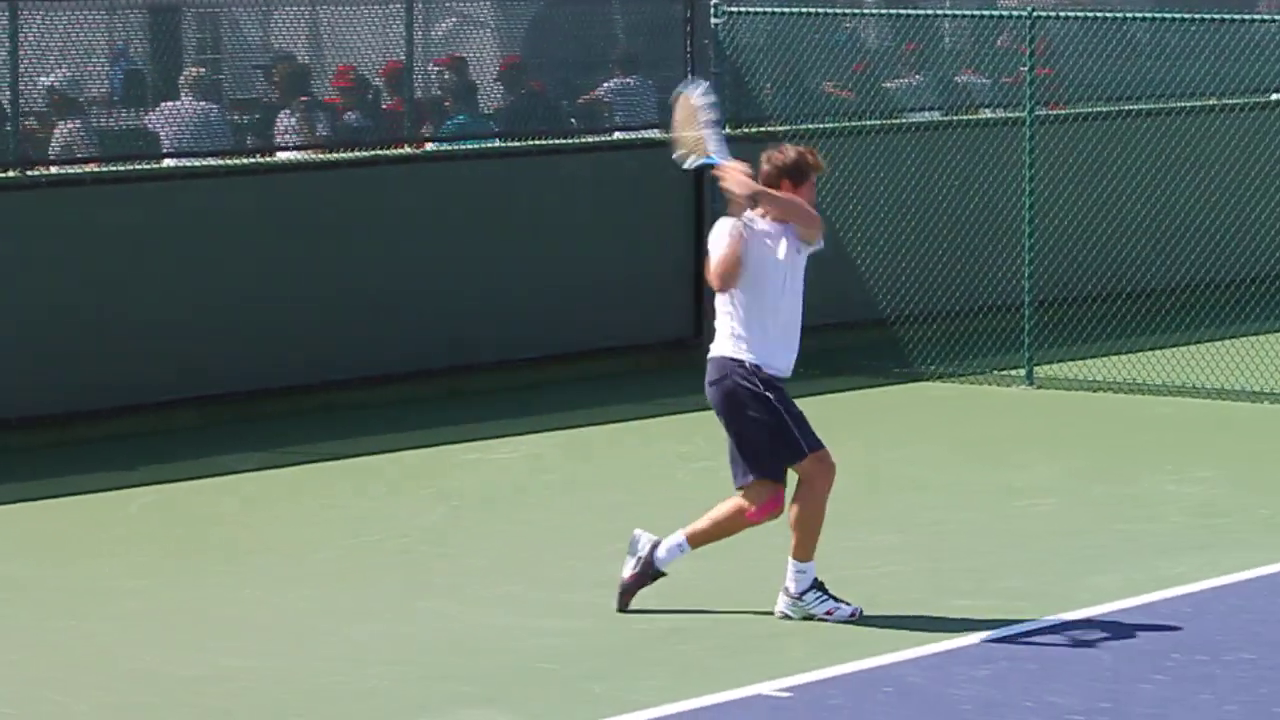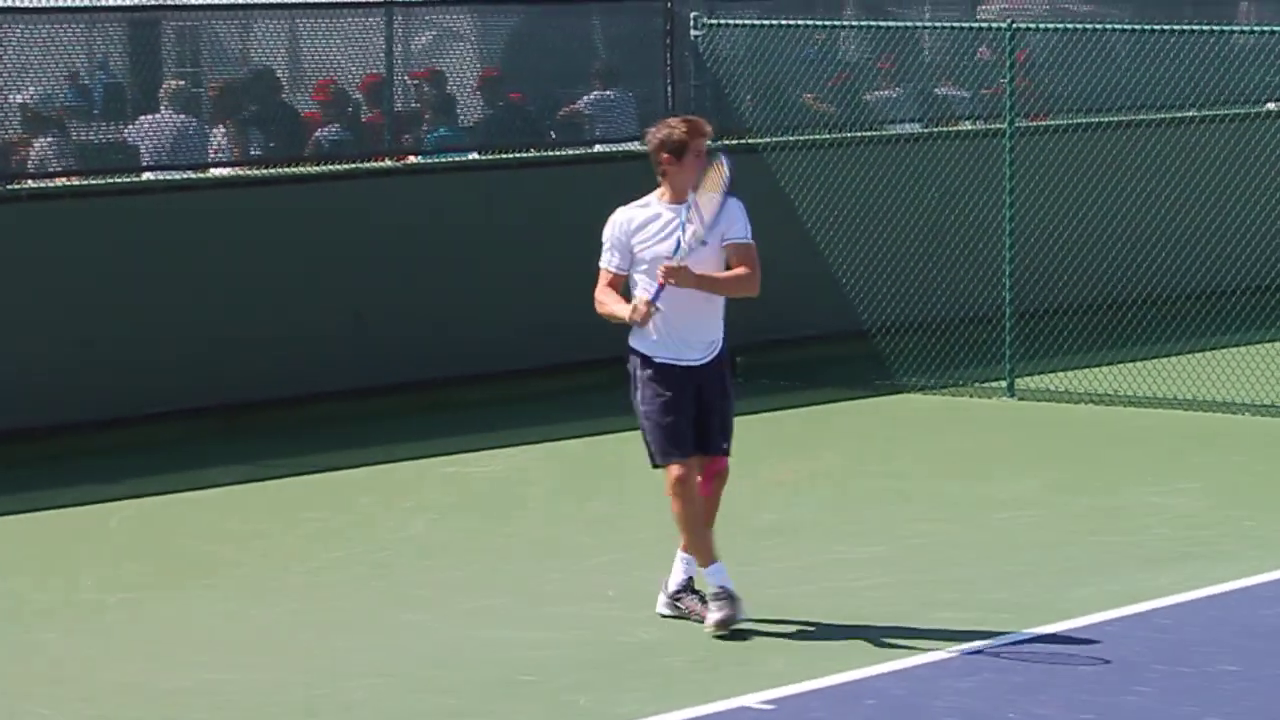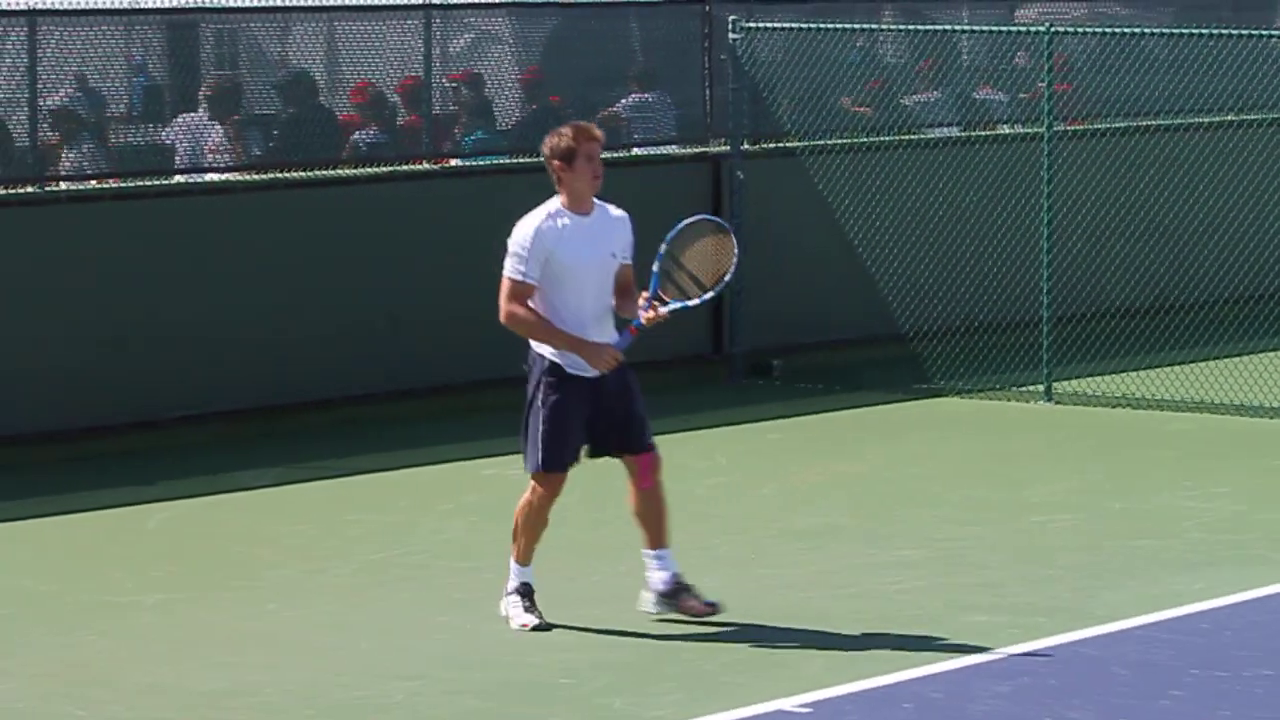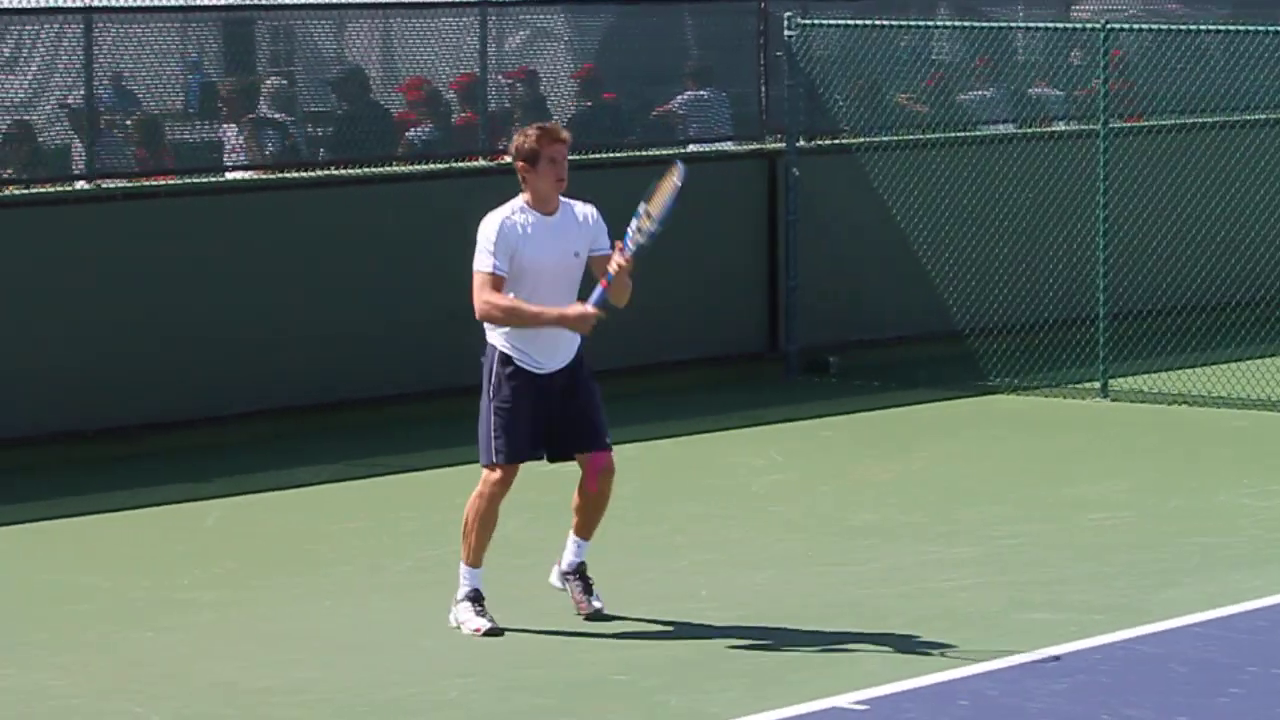
dt=0.5s
person 1, frame 1
left shoulder: (799, 229)
right shoulder: (734, 227)
left elbow: (811, 223)
right elbow: (720, 281)
left wrist: (759, 194)
right wrist: (742, 213)
left hip: (764, 379)
right hip: (741, 374)
left knee: (762, 502)
right knee: (818, 469)
left ankle: (655, 554)
right ankle: (800, 589)
person 1, frame 2
left shoulder: (727, 211)
right shoulder: (627, 222)
left elbow: (750, 281)
right elbow: (603, 294)
left wrist: (694, 279)
right wrist: (629, 310)
left hip: (710, 361)
right hip: (655, 364)
left knee: (713, 472)
right knee: (679, 475)
left ankle: (683, 585)
right ankle: (719, 585)
person 1, frame 3
left shoulder: (617, 222)
right shoulder: (536, 230)
right elbow: (511, 310)
left wrist: (642, 309)
right wrist: (582, 347)
left hip: (609, 365)
right hip: (559, 370)
left knee: (645, 468)
right knee: (546, 485)
left ankle: (664, 583)
right ankle: (518, 587)
person 1, frame 4
left shoulder: (586, 217)
right shoulder: (500, 225)
left elbow: (619, 297)
right elbow: (486, 303)
left wrist: (619, 274)
right wrist: (560, 315)
left hip: (566, 364)
right hip: (510, 365)
left knee: (600, 469)
right knee: (497, 478)
left ankle: (572, 564)
right ankle: (467, 594)
